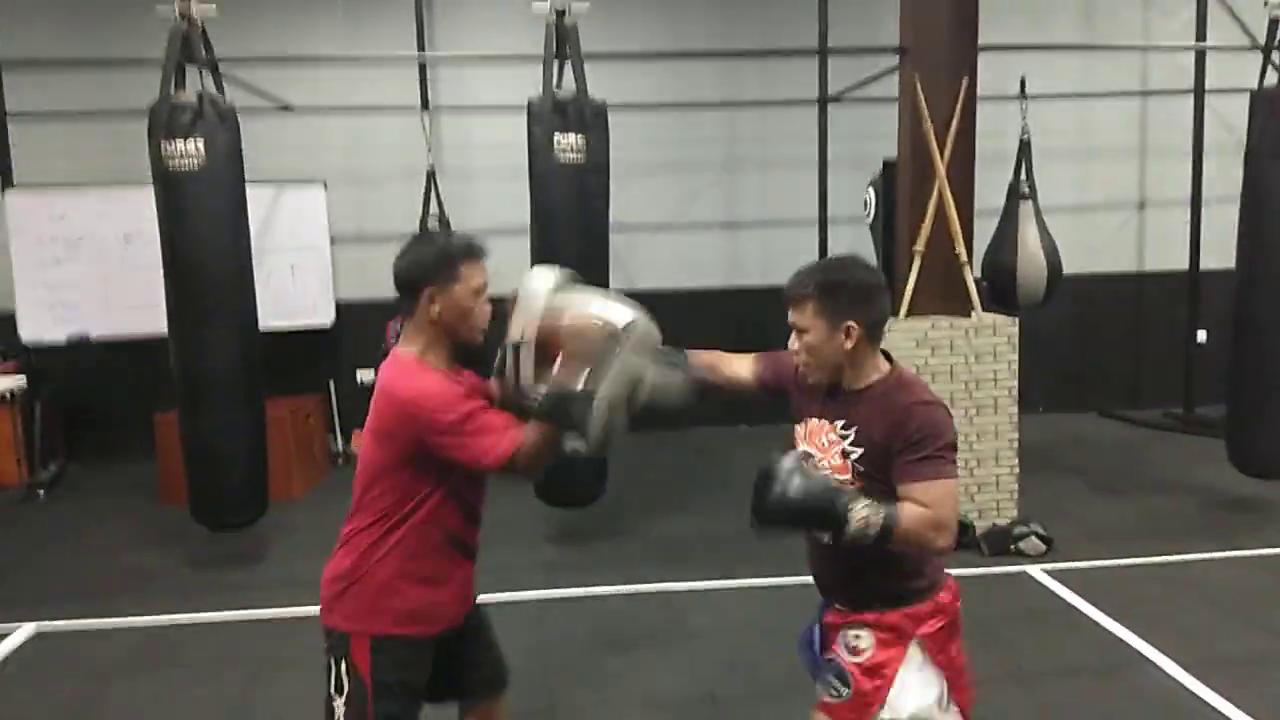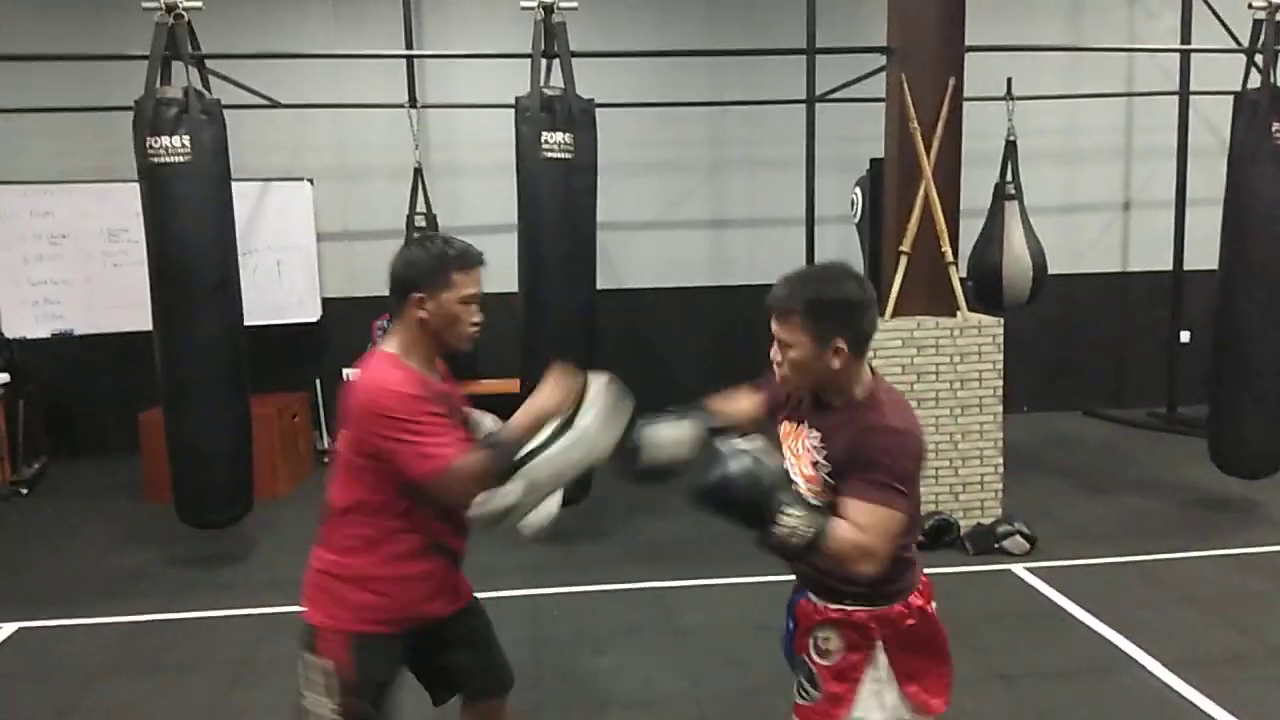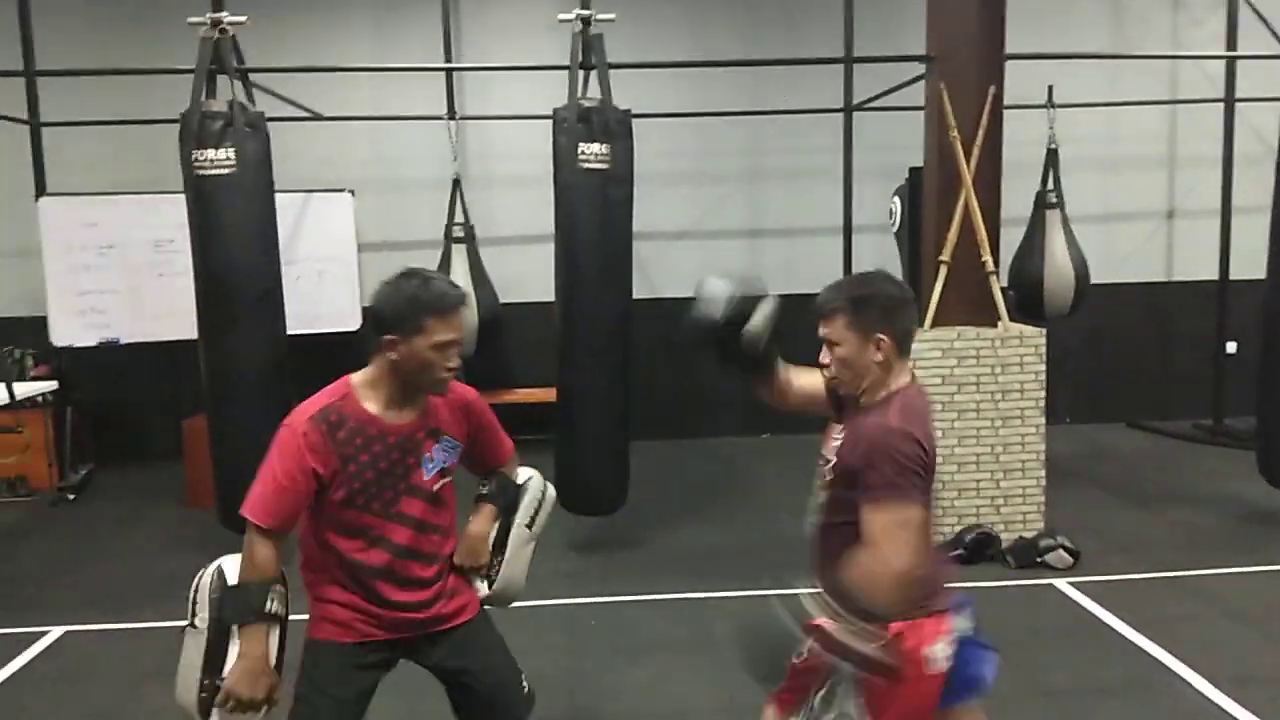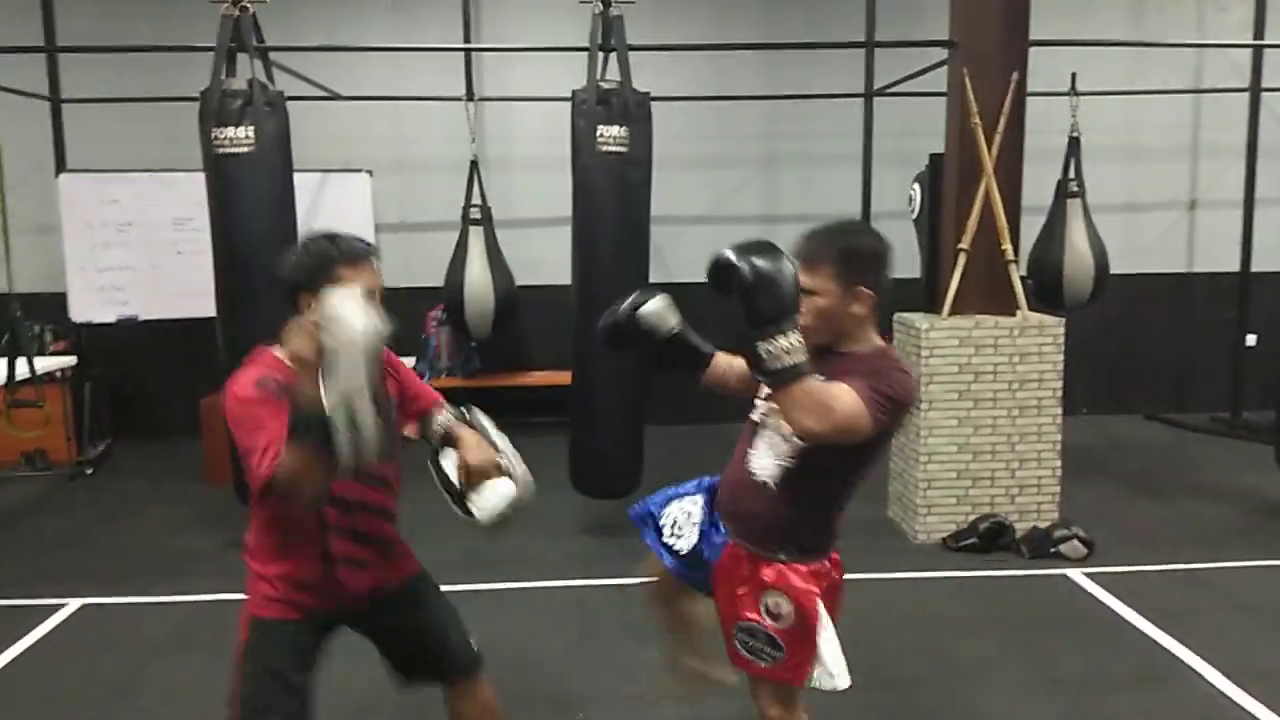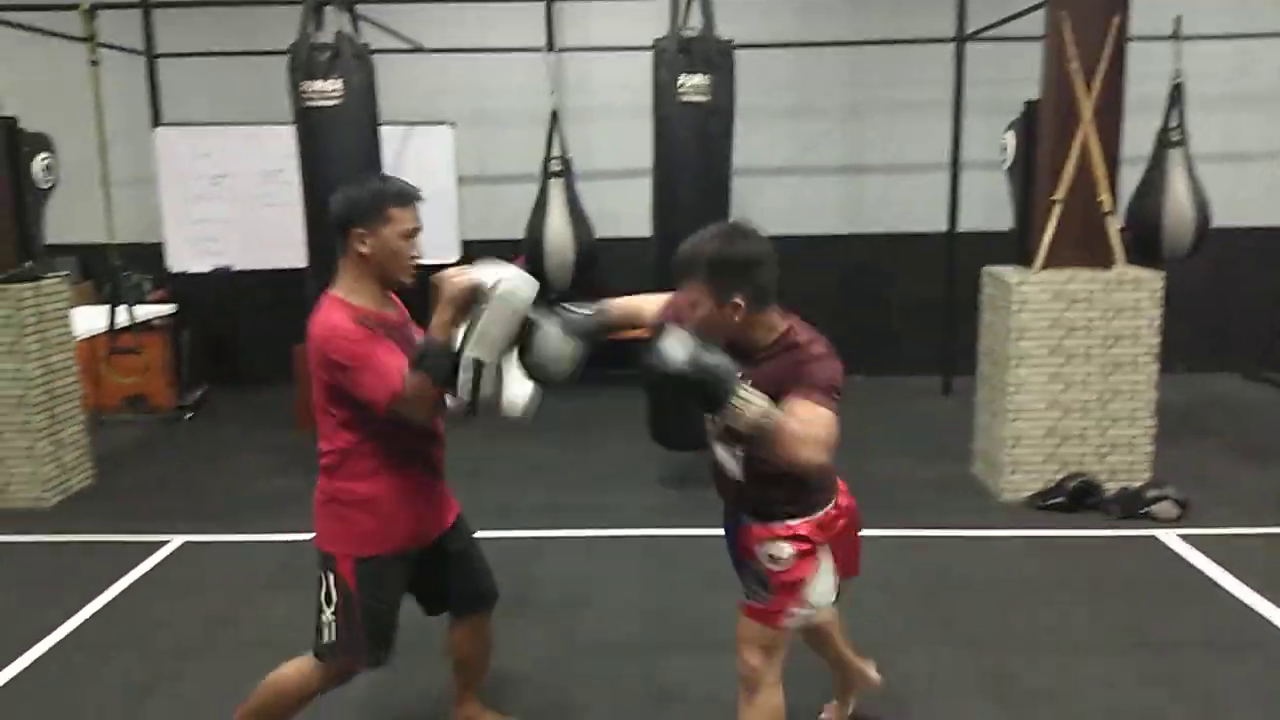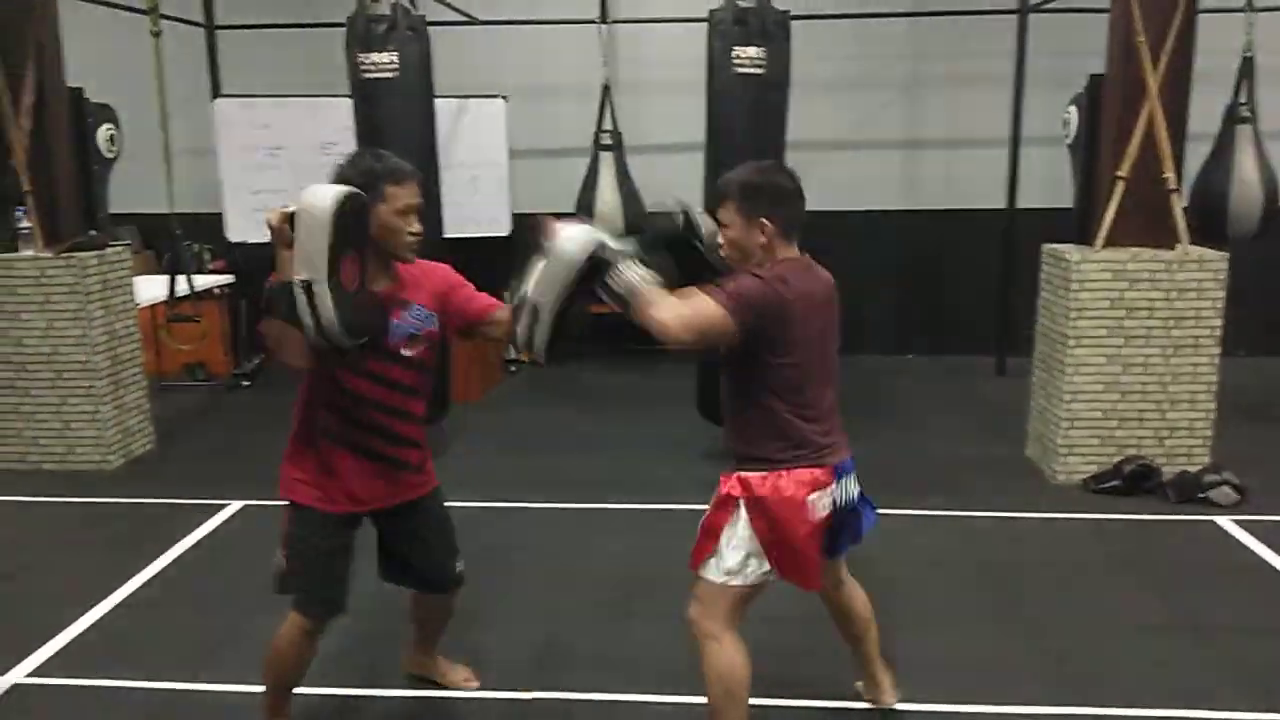
dt=0.5s
person 1, frame 1
left shoulder: (441, 374)
right shoulder: (416, 392)
left elbow: (494, 415)
right elbow: (527, 456)
left hip: (444, 591)
right hip: (379, 606)
person 1, frame 2
left shoulder: (428, 373)
right shoulder: (384, 388)
right elbow: (466, 481)
right wrist: (536, 412)
left hip: (435, 588)
right hip: (357, 601)
person 1, frame 3
left shoulder: (461, 404)
right shoulder: (314, 428)
left elbow: (504, 467)
right elbow: (262, 535)
left wrist: (484, 520)
right wrist: (254, 653)
left hip: (446, 606)
right hip: (349, 621)
person 1, frame 4
left shoulder: (380, 363)
right shoulder: (254, 389)
left elbow: (433, 411)
right elbow: (300, 487)
left wrist: (471, 441)
right wrist: (310, 388)
left hip: (381, 565)
right hip: (291, 588)
left knee: (463, 673)
person 1, frame 5
left shoulder: (387, 303)
right shoulder: (339, 329)
right elbow: (419, 406)
right wrist: (446, 315)
left hip: (427, 504)
right hip: (365, 520)
left knee: (475, 603)
right knee: (339, 661)
person 1, frame 6
left shoulder: (433, 279)
left elbow: (504, 326)
right elbow: (294, 356)
right wrist: (289, 265)
left hip: (406, 471)
right hip: (325, 479)
left knee: (439, 579)
right knee: (312, 609)
left ankle: (423, 655)
person 2, frame 1
left shoulder: (915, 411)
right shoulder: (809, 376)
left elbow: (936, 531)
right elbow: (732, 369)
left wrist: (838, 507)
left hip: (903, 615)
right hip: (846, 605)
person 2, frame 2
left shoulder: (889, 431)
right shoulder: (801, 386)
left elbow: (865, 554)
right elbow: (738, 407)
left wrist: (774, 506)
right wrist: (674, 431)
left hip: (868, 612)
right hip: (821, 594)
person 2, frame 3
left shoulder: (890, 434)
right shoulder: (873, 393)
left elbow: (893, 563)
right elbow: (787, 390)
right wrist: (752, 348)
left hip: (884, 624)
person 2, frame 4
left shoulder: (888, 384)
right shoulder: (809, 346)
left elbow: (812, 421)
right elbow: (733, 375)
left wrist: (775, 326)
right wrist: (672, 338)
left hip: (786, 569)
right hip: (726, 519)
person 2, frame 5
left shoulder: (810, 361)
right shoulder: (708, 328)
left elbow: (810, 453)
right elbow: (645, 307)
left wrist: (725, 389)
right wrist: (582, 317)
left hip: (797, 524)
right hip: (750, 510)
left knee: (756, 664)
right knee: (793, 605)
right ankle: (851, 670)
person 2, frame 6
left shoulder: (761, 289)
right shoulder: (817, 280)
left elbow: (672, 324)
left wrist: (619, 264)
left hip: (772, 482)
right hip: (826, 469)
left knee: (710, 618)
right knee: (829, 573)
